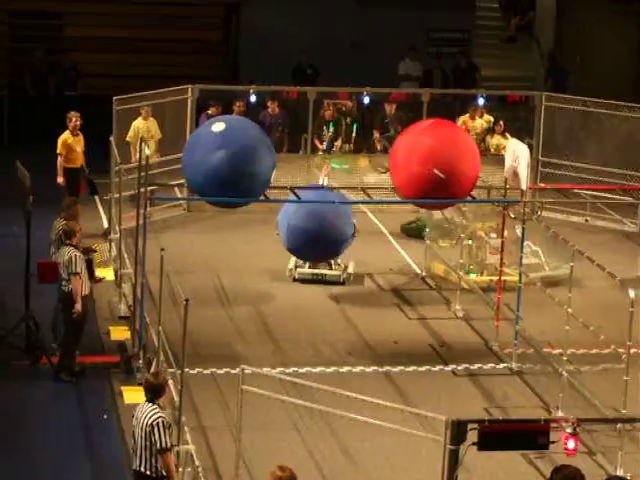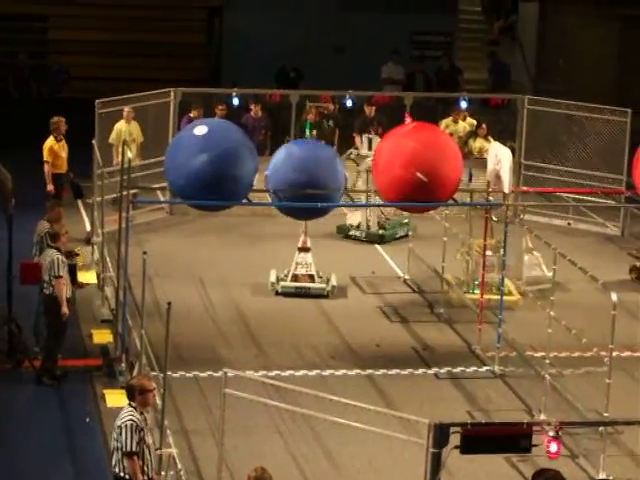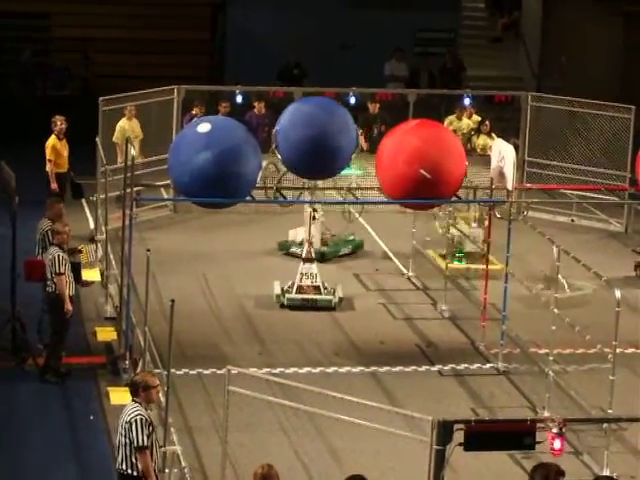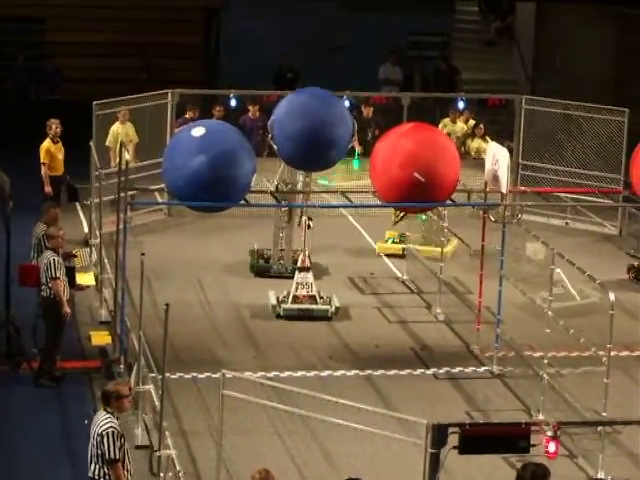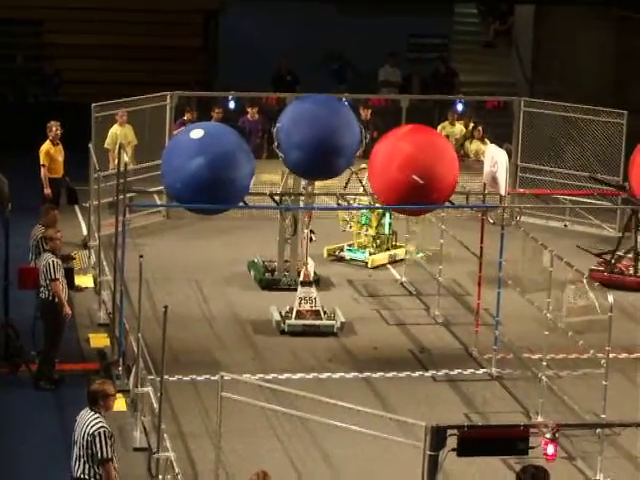
dt=1s
person 1, frame 1
left shoulder: (62, 251)
right shoulder: (75, 254)
right elbow: (75, 279)
right wrist: (78, 302)
left hip: (65, 294)
right hip: (75, 297)
left knee: (71, 332)
right knee: (73, 334)
left ankle: (69, 365)
right ankle: (62, 369)
person 1, frame 2
left shoulder: (47, 253)
right shoulder: (57, 257)
right elbow: (58, 283)
right wrist: (64, 305)
left hip: (48, 297)
right hip: (56, 300)
left knee: (54, 335)
right knee: (55, 337)
left ankle: (51, 369)
right ankle: (44, 373)
person 1, frame 3
left shoulder: (54, 251)
right shoulder: (58, 255)
right elbow: (60, 280)
right wrist: (67, 302)
left hip: (55, 296)
right hip: (59, 298)
left knee: (59, 334)
right knee: (58, 335)
left ankle: (55, 367)
right ankle: (47, 370)
person 1, frame 4
left shoulder: (47, 255)
right shoulder: (53, 259)
right elbow: (56, 284)
right wrist: (64, 305)
left hip: (48, 300)
right hip: (54, 302)
left knee: (53, 338)
right knee: (53, 339)
left ankle: (49, 371)
right ankle: (42, 375)
person 1, frame 5
left shoulder: (45, 257)
right shoulder: (52, 260)
right elbow: (55, 285)
right wrist: (65, 306)
left hip: (47, 301)
right hip: (53, 304)
left knee: (51, 340)
right knee: (52, 342)
left ankle: (48, 374)
right ankle: (41, 377)
